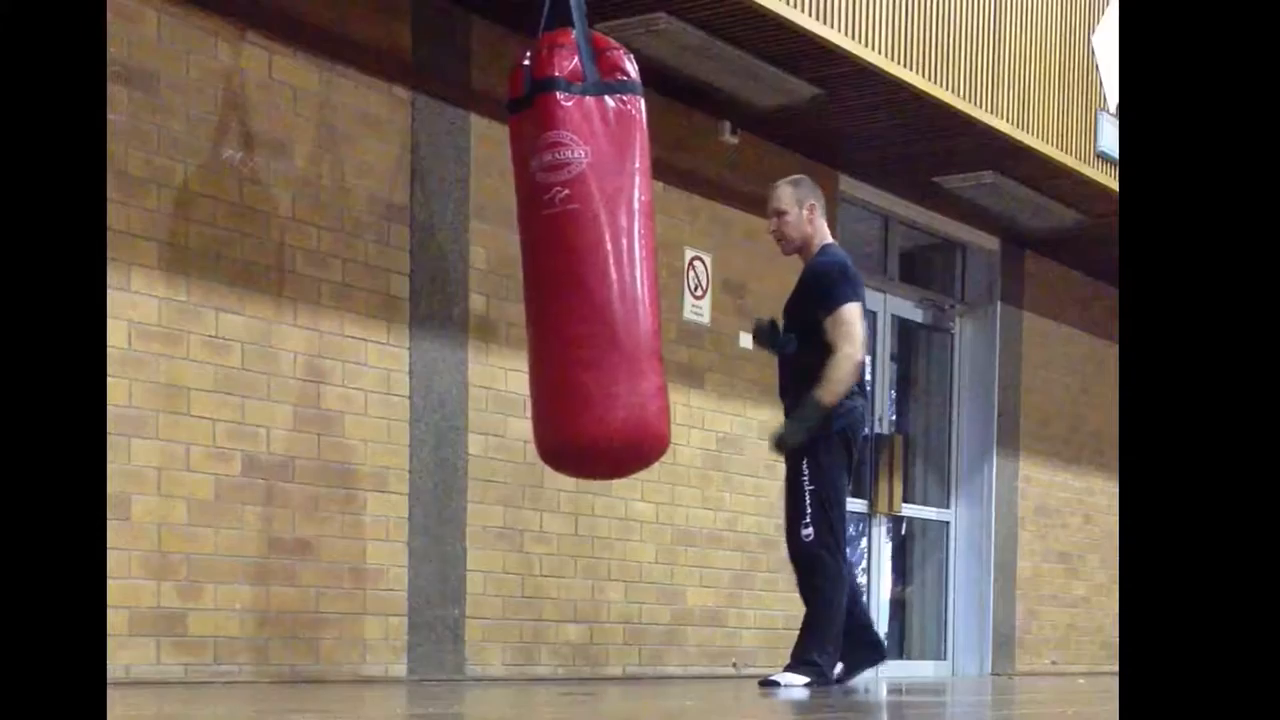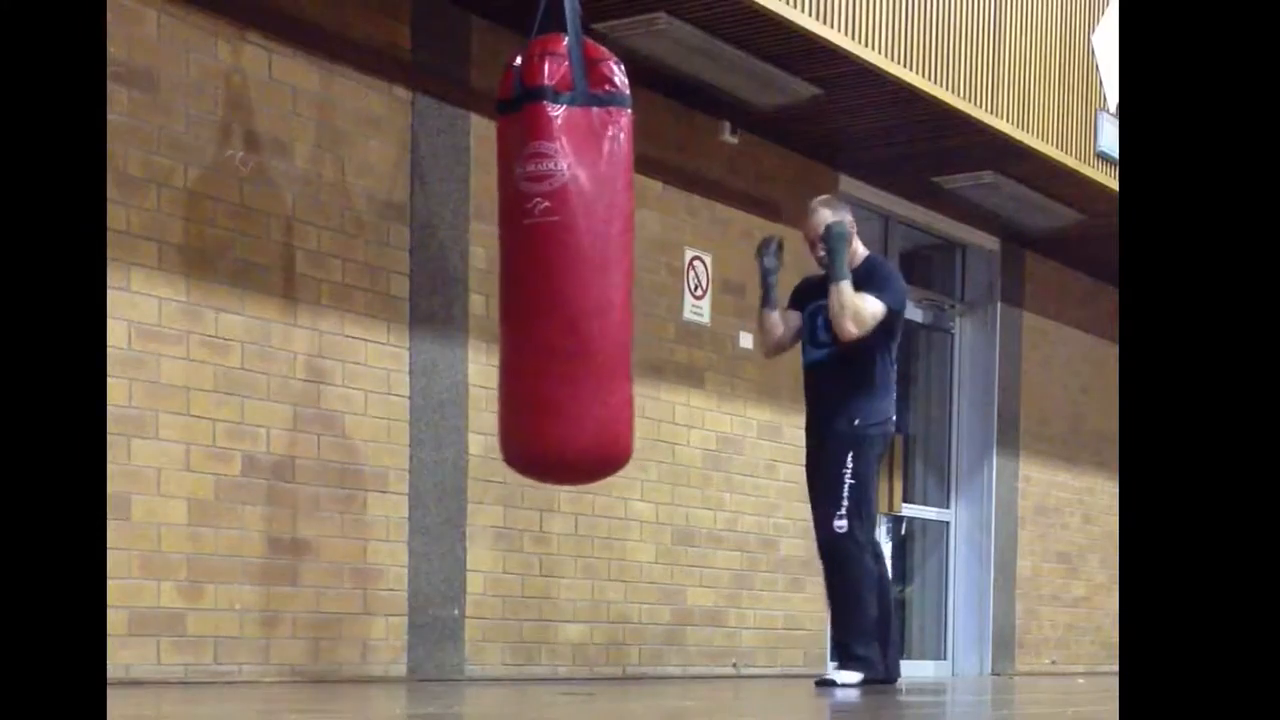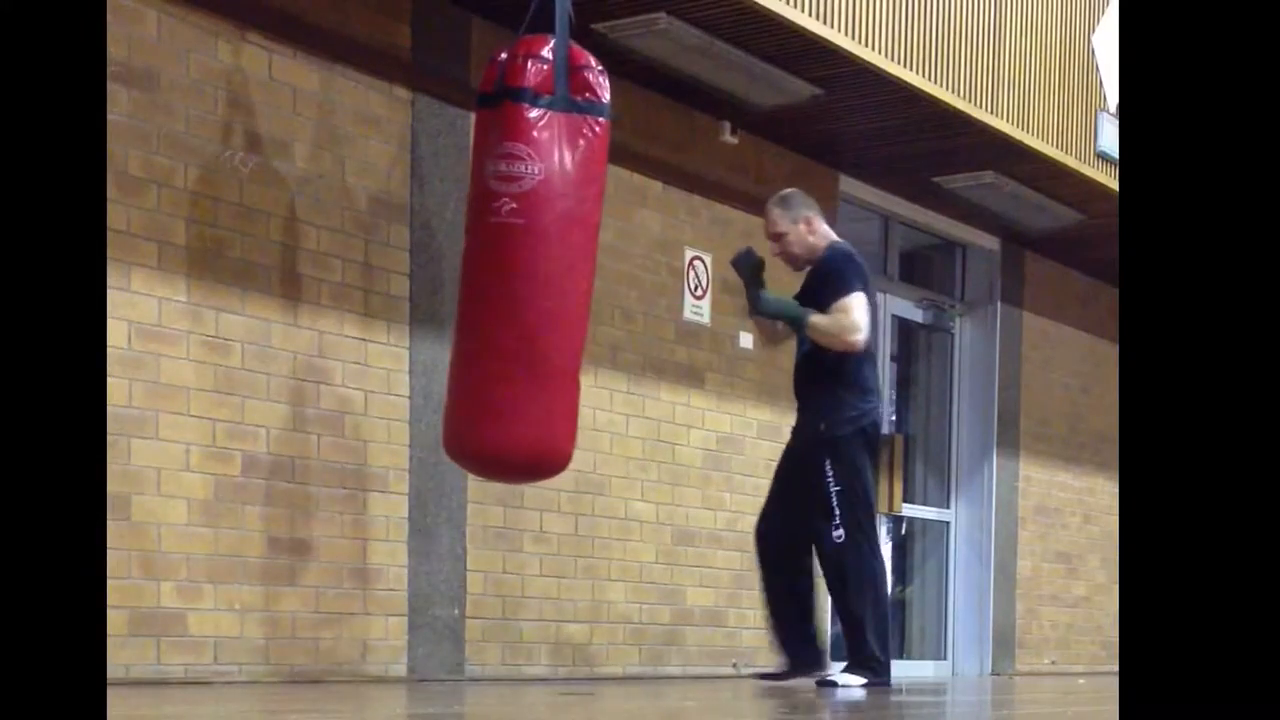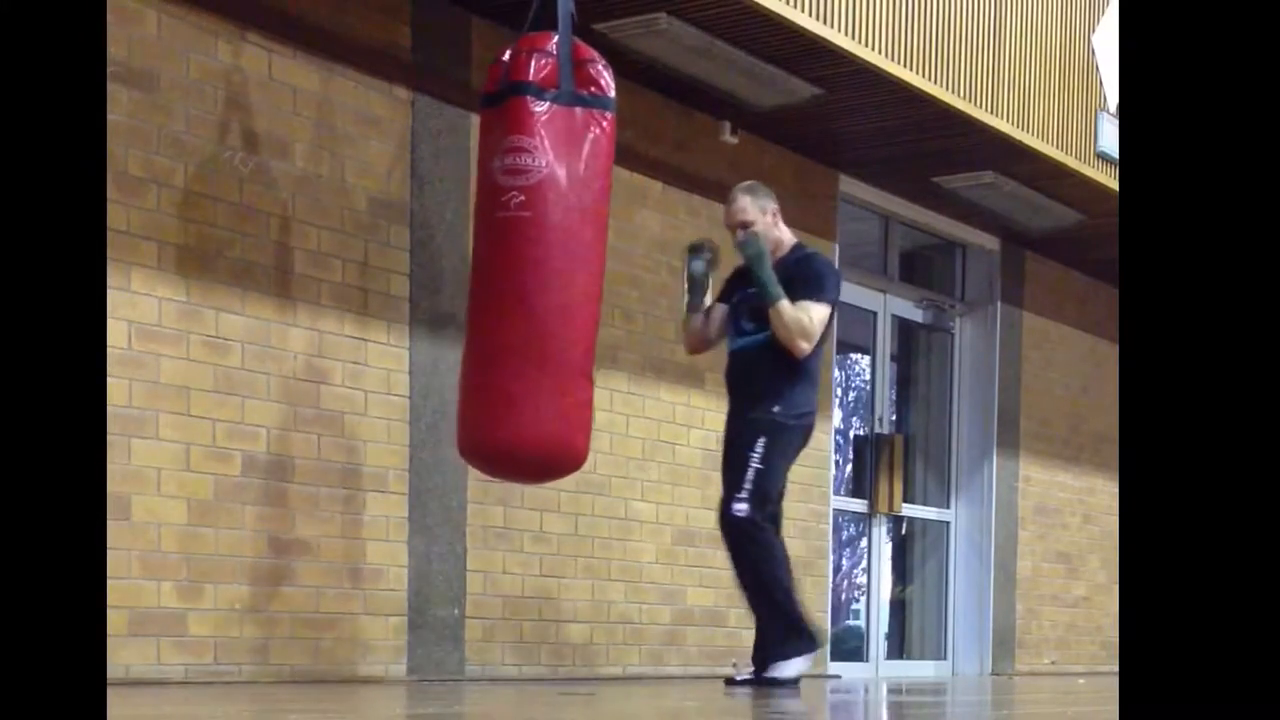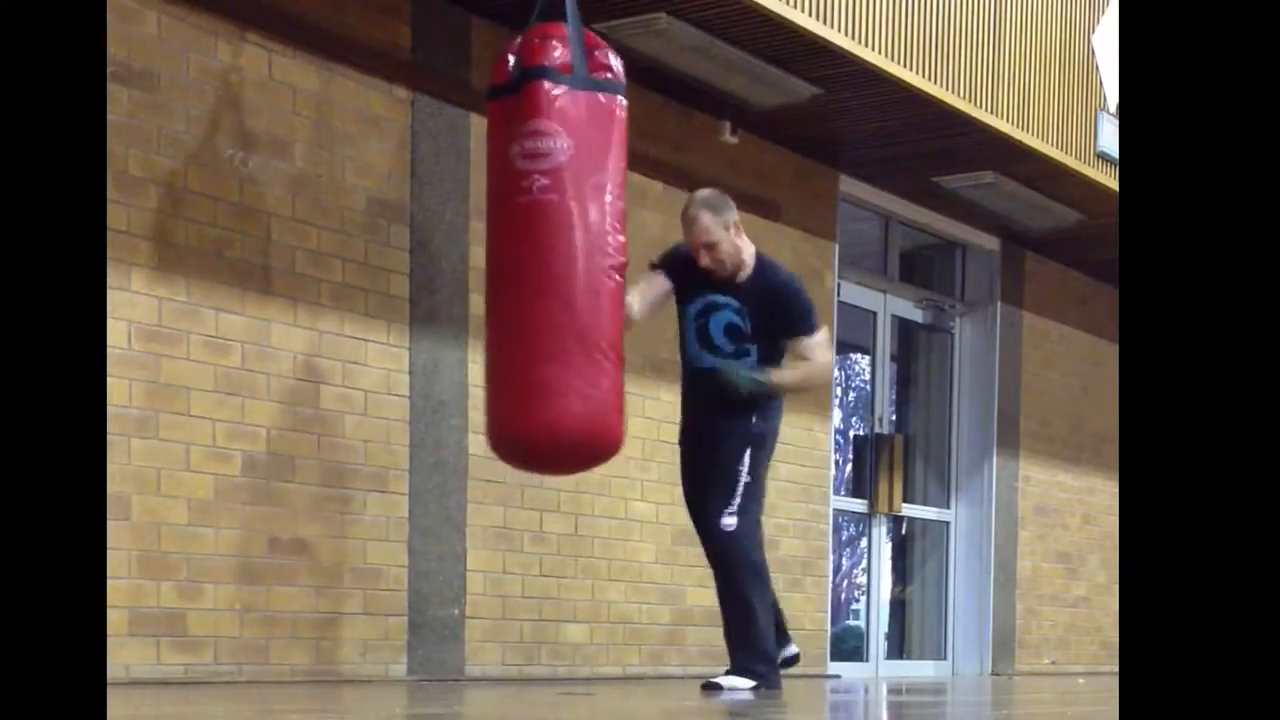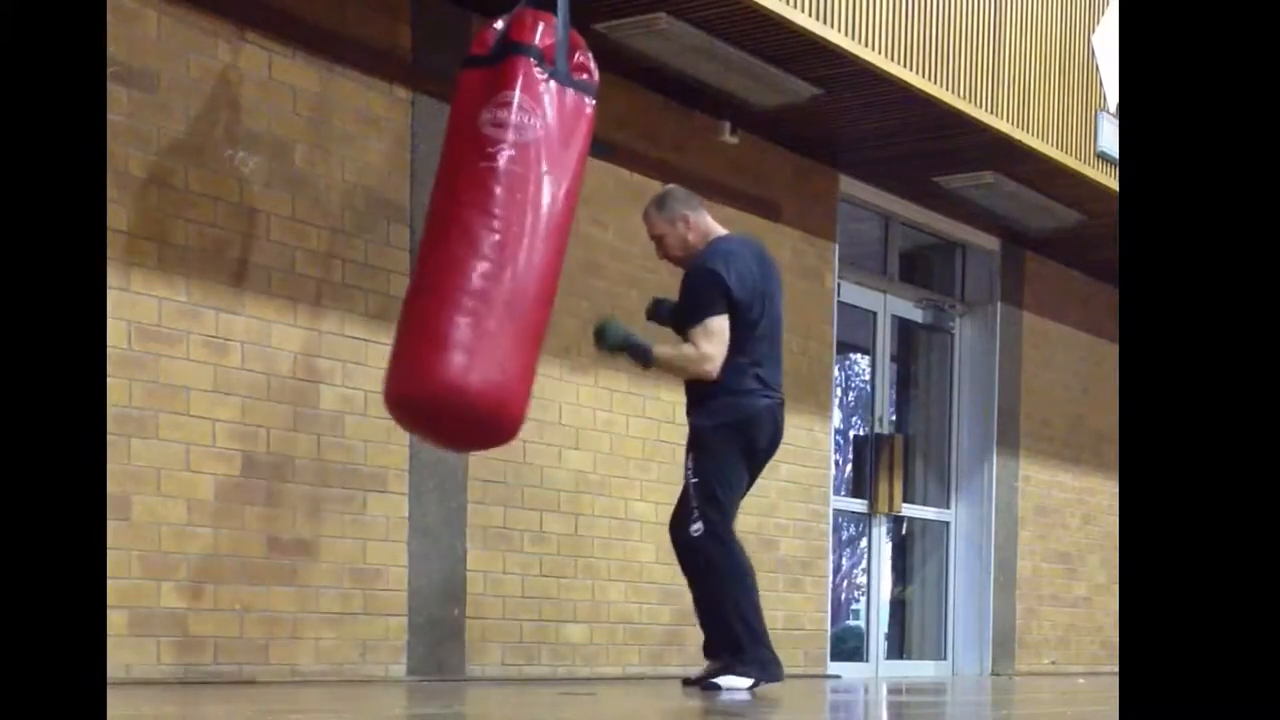
dt=0.5s
person 1, frame 1
left shoulder: (828, 271)
right shoulder: (826, 270)
left elbow: (851, 353)
left wrist: (805, 420)
right wrist: (778, 342)
left hip: (825, 427)
right hip: (824, 427)
left knee: (816, 542)
right knee: (814, 540)
left ankle: (815, 661)
right ankle: (859, 643)
person 1, frame 2
left shoulder: (880, 277)
right shoulder: (811, 287)
left elbow: (849, 326)
right elbow: (772, 343)
left wrist: (840, 259)
right wrist: (768, 280)
left hip: (858, 426)
right hip: (823, 427)
left knee: (842, 535)
right knee: (853, 542)
left ankle: (861, 657)
right ankle: (881, 657)
person 1, frame 3
left shoulder: (839, 263)
right shoulder: (819, 274)
left elbow: (854, 334)
right elbow: (773, 334)
left wrist: (790, 310)
right wrist: (754, 286)
left hip: (842, 426)
right hip: (817, 426)
left knee: (846, 544)
right knee: (777, 536)
left ankle: (870, 662)
right ankle: (800, 653)
person 1, frame 4
left shoulder: (812, 268)
right shoulder: (740, 278)
left elbow: (802, 341)
right elbow: (696, 342)
left wrist: (765, 276)
right wrist: (697, 283)
left hip: (781, 414)
right hip: (745, 416)
left knee: (743, 519)
right knee: (757, 531)
left ankle: (794, 642)
right ankle: (776, 655)
person 1, frame 5
left shoulder: (779, 289)
right shoulder: (685, 265)
left elbow: (819, 366)
right elbow: (637, 303)
left wrist: (762, 382)
right wrist: (619, 303)
left hip: (745, 425)
right hip: (699, 423)
left knee: (730, 532)
right knee: (719, 538)
left ankle: (756, 664)
right ankle: (775, 639)
person 1, frame 6
left shoulder: (707, 270)
right shoulder: (752, 253)
left elbow: (707, 362)
left wrist: (635, 347)
right wrist: (674, 315)
left hip: (726, 419)
right hip: (760, 412)
left knee: (708, 536)
right knee: (694, 534)
left ankle: (754, 661)
right ankle: (726, 658)
